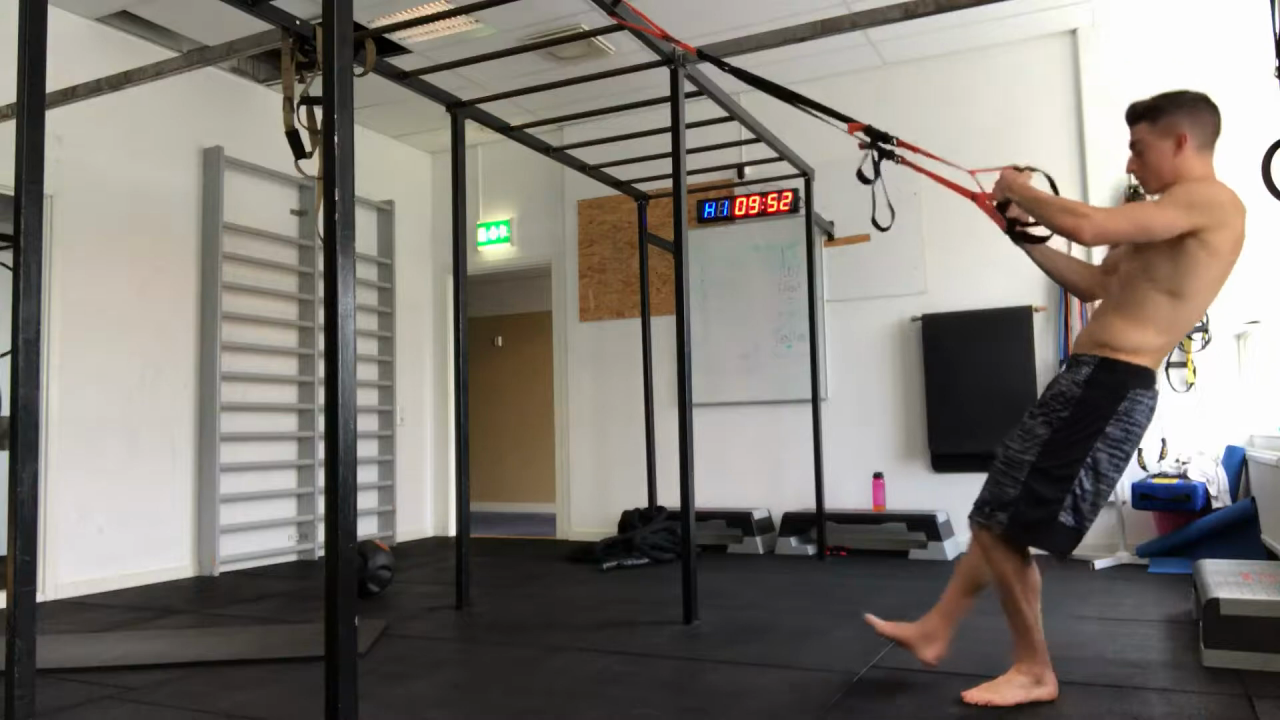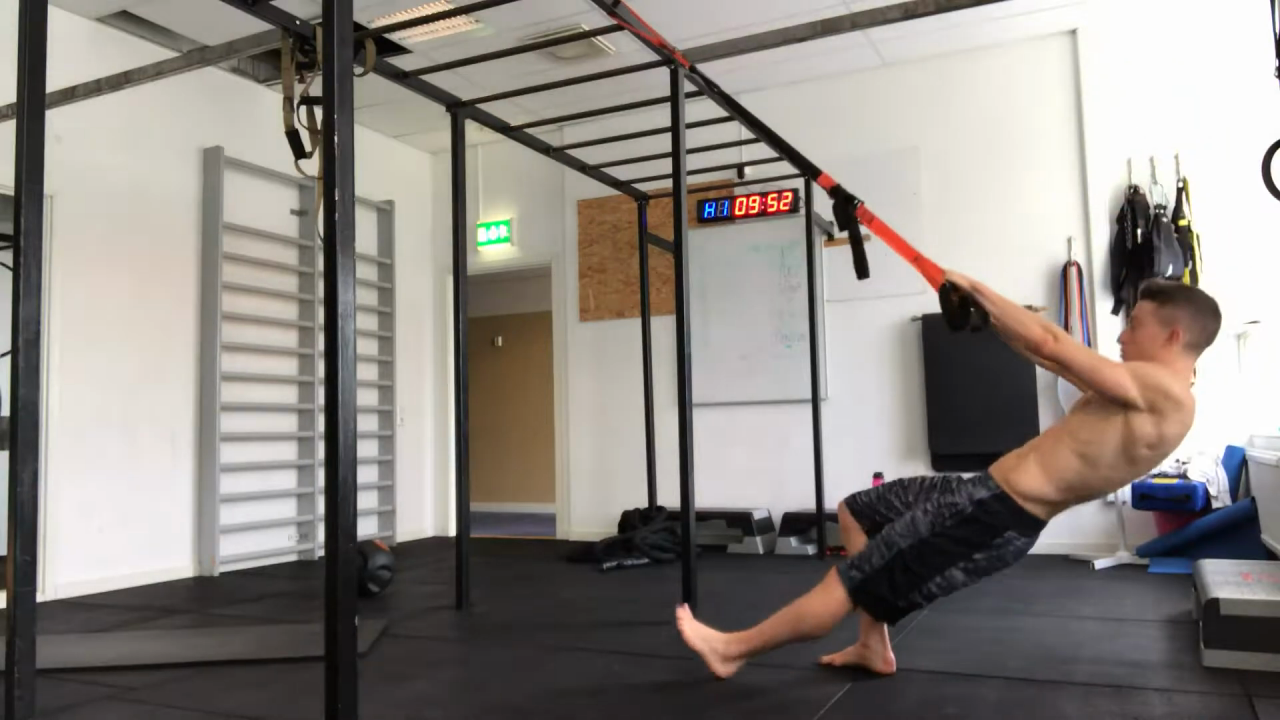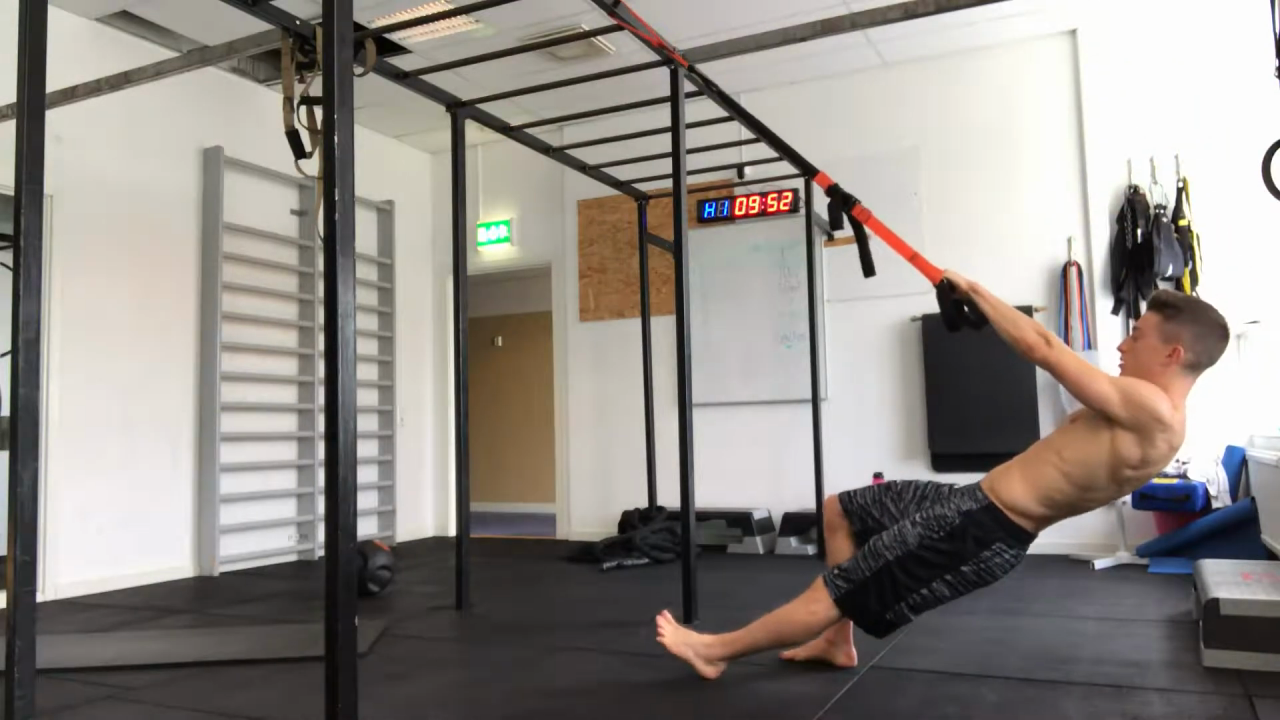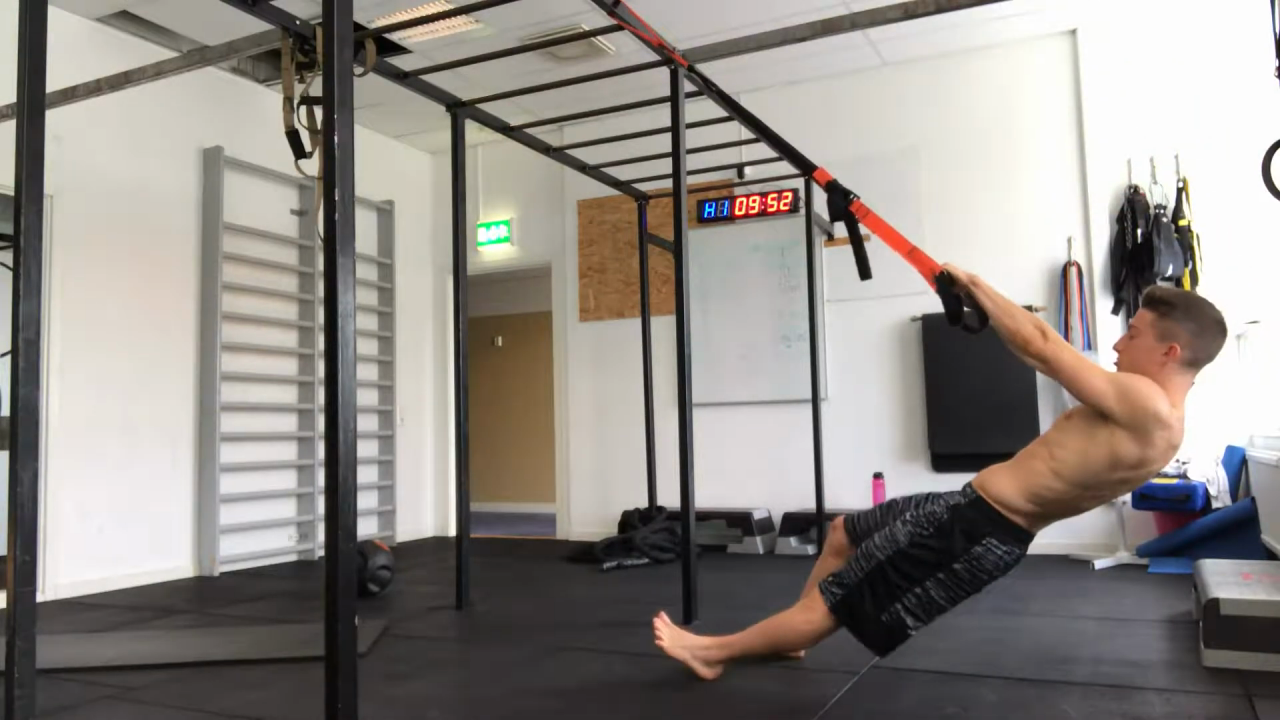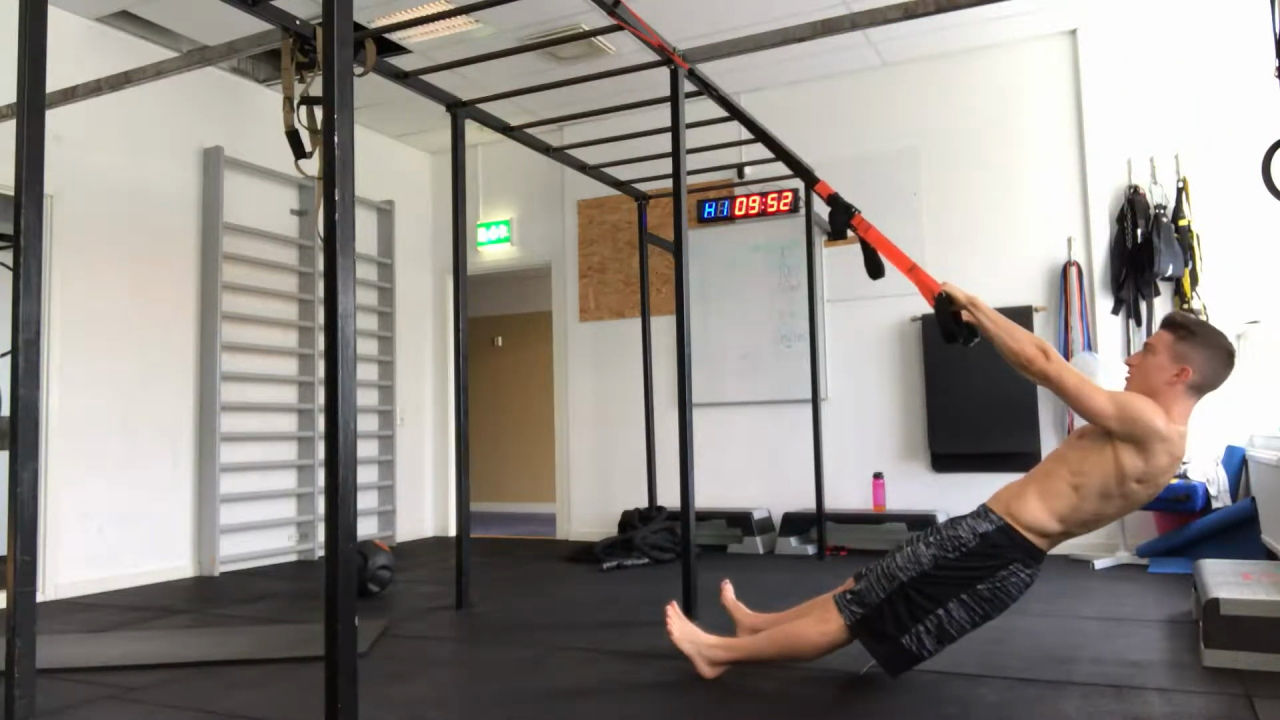
dt=1s
person 1, frame 1
left shoulder: (1210, 201)
right shoulder: (1175, 217)
left elbow: (1086, 226)
right elbow: (1094, 283)
left wrist: (1021, 192)
right wrist: (1025, 235)
left hip: (1106, 387)
right hip: (1096, 382)
left knee: (1002, 525)
right knee: (995, 516)
left ankle: (1033, 672)
right ankle: (934, 632)
person 1, frame 2
left shoulder: (1165, 394)
right shoulder: (1145, 393)
left elbow: (1050, 344)
right elbow: (1050, 356)
left wrist: (975, 287)
right wrist: (981, 309)
left hip: (994, 516)
right hip: (992, 498)
left knee: (844, 584)
right knee: (856, 512)
left ankle: (733, 649)
right ankle: (874, 647)
person 1, frame 3
left shoulder: (1151, 410)
right shoulder: (1144, 415)
left elbow: (1043, 349)
left wrist: (972, 289)
left hip: (980, 531)
right hip: (977, 505)
left knee: (829, 594)
right knee: (838, 510)
left ankle: (716, 650)
right ankle: (837, 641)
person 1, frame 4
left shoulder: (1146, 405)
right shoulder: (1147, 412)
left elbow: (1040, 343)
right elbow: (1047, 358)
left wrist: (972, 282)
right wrist: (979, 302)
left hip: (977, 526)
right hip: (985, 519)
left knee: (831, 600)
right knee: (843, 534)
left ankle: (714, 651)
right ankle: (788, 634)
person 1, frame 5
left shoulder: (1150, 425)
right shoulder: (1142, 431)
left elbow: (1044, 365)
right elbow: (1049, 373)
left wrist: (972, 303)
right wrist: (980, 324)
left hip: (996, 549)
right hip: (991, 533)
left knee: (851, 613)
right knee: (862, 588)
left ankle: (721, 652)
right ankle: (759, 624)
